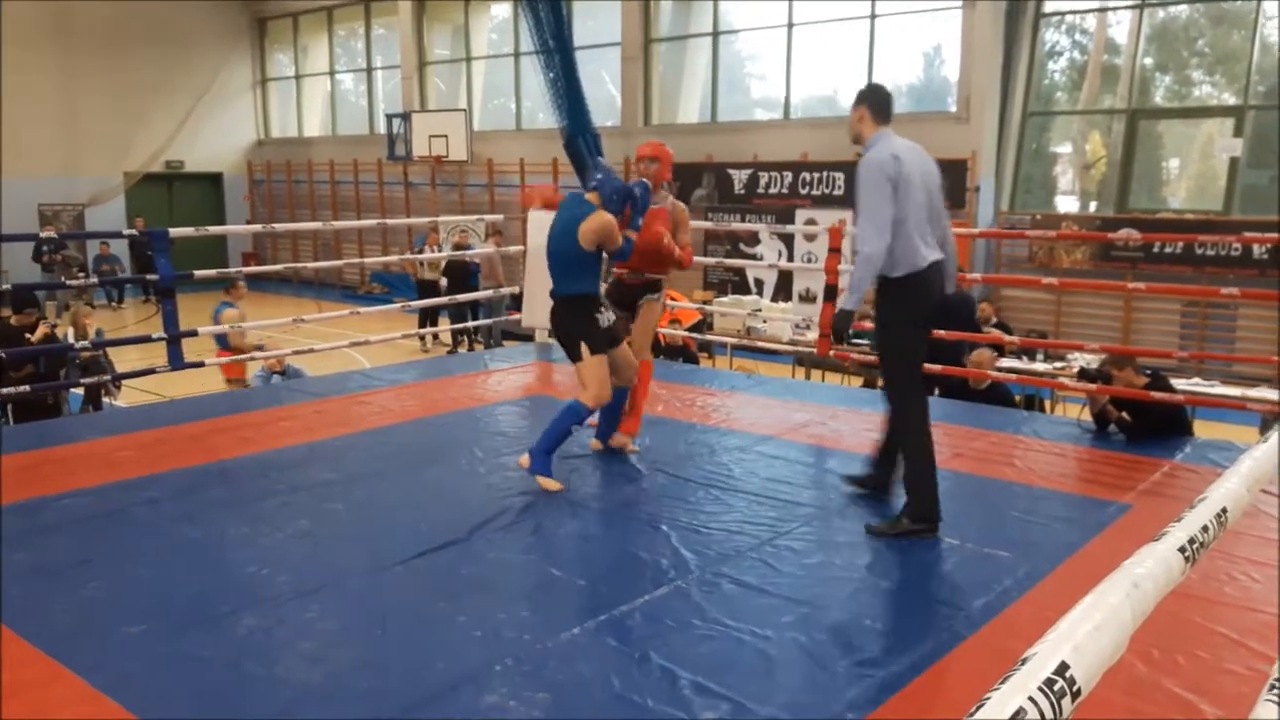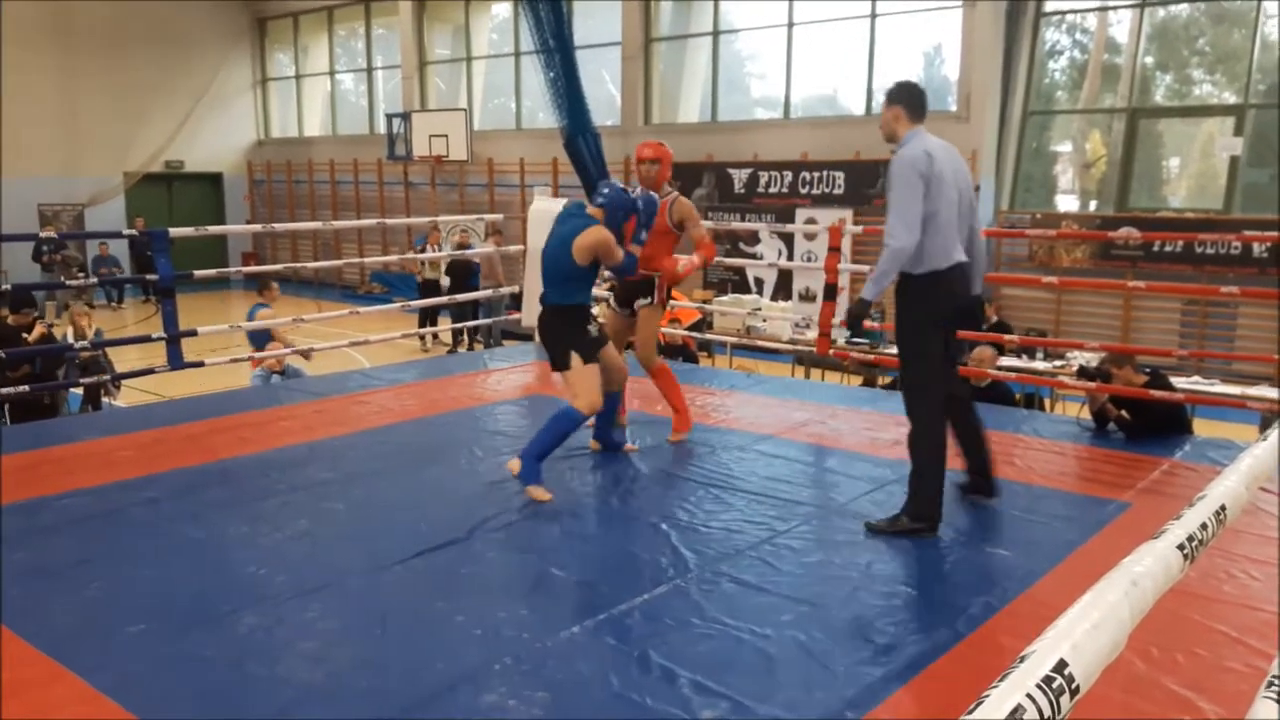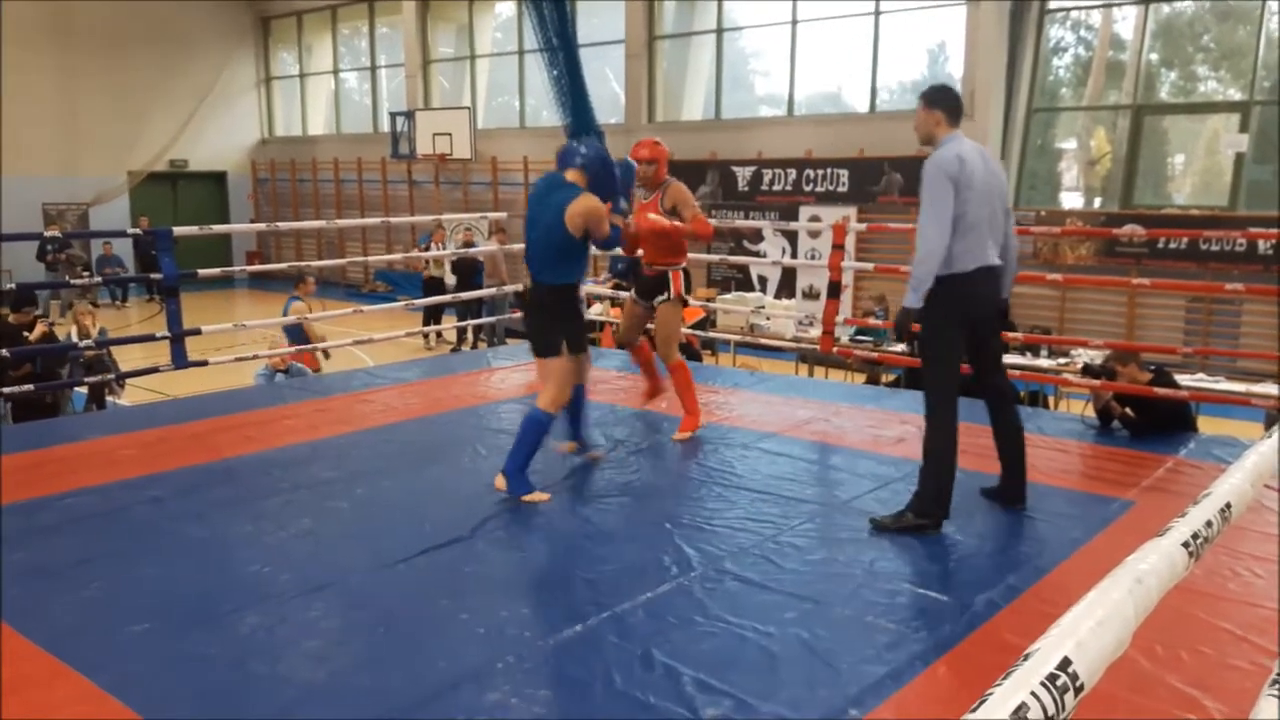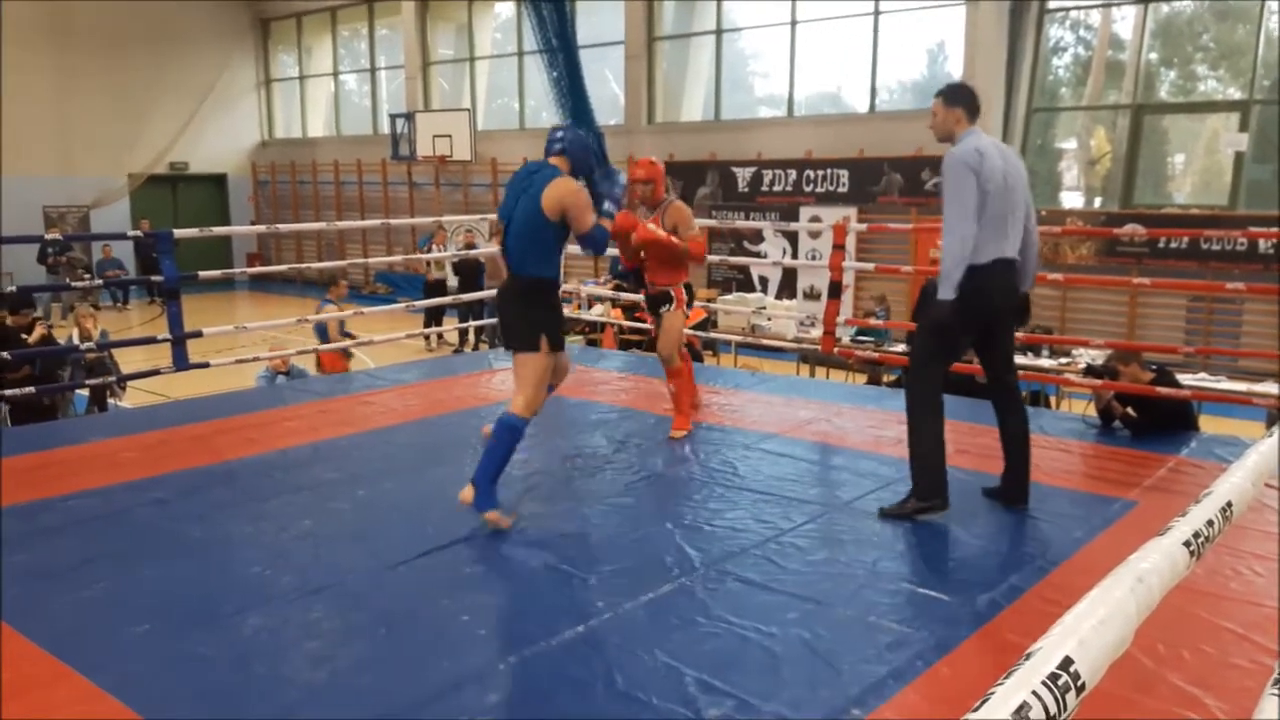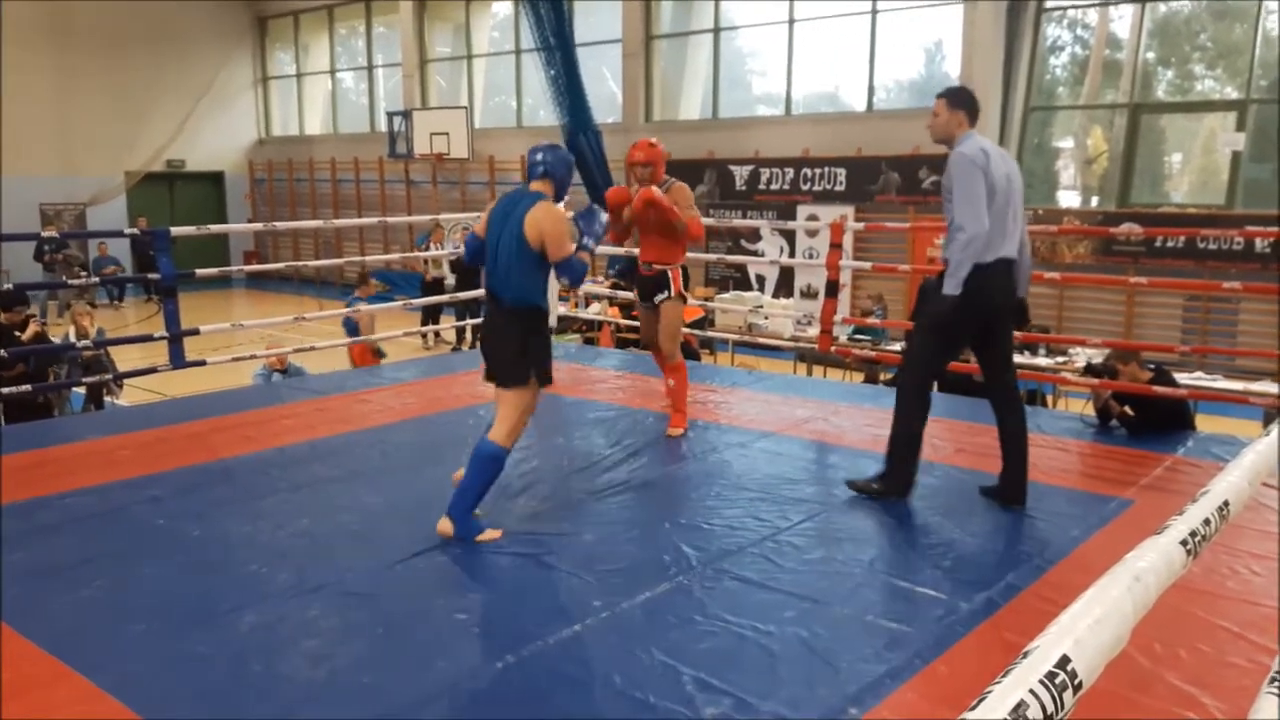
dt=0.2s
person 1, frame 1
left shoulder: (876, 162)
right shoulder: (917, 155)
left elbow: (873, 243)
right elbow: (941, 226)
left wrist: (849, 304)
right wrist: (948, 284)
left hip: (900, 286)
right hip: (927, 279)
left knee: (905, 393)
right knee: (908, 386)
left ankle: (921, 511)
right ankle: (883, 472)
person 1, frame 2
left shoulder: (909, 159)
right shoulder: (951, 154)
left elbow: (902, 238)
right elbow: (973, 228)
left wrist: (868, 295)
right wrist: (974, 288)
left hip: (924, 286)
right hip: (954, 282)
left knee: (924, 396)
right knee: (947, 383)
left ankle: (922, 511)
right ankle: (979, 475)
person 1, frame 3
left shoulder: (942, 162)
right shoulder: (988, 159)
left elbow: (933, 238)
right elbow: (1007, 234)
left wrist: (912, 302)
right wrist: (1002, 292)
left hip: (954, 288)
right hip: (987, 285)
left knee: (941, 395)
right knee: (995, 385)
left ankle: (928, 505)
right ankle: (1013, 484)
person 1, frame 4
left shoulder: (961, 157)
right shoulder: (1007, 155)
left elbow: (960, 232)
right elbow: (1028, 229)
left wrist: (945, 295)
right wrist: (1023, 287)
left hip: (972, 282)
right hip: (1004, 281)
left knee: (922, 376)
right knee: (1003, 383)
left ankle: (928, 490)
right ankle: (1015, 485)
person 1, frame 5
left shoulder: (965, 157)
right shoulder: (1002, 158)
left elbow: (973, 229)
right elbow: (1020, 231)
left wrist: (950, 290)
right wrist: (1019, 290)
left hip: (973, 281)
right hip: (1000, 280)
left knee: (915, 374)
right knee: (1002, 383)
left ankle: (896, 477)
right ankle: (1013, 484)
person 2, frame 1
left shoulder: (572, 200)
right shoulder: (601, 221)
right elbow: (623, 254)
right wrist: (638, 212)
left hip: (587, 308)
right hip: (577, 313)
left knee: (627, 371)
right knee: (596, 395)
left ankle: (606, 436)
right ankle: (537, 456)
person 2, frame 2
left shoulder: (572, 210)
right shoulder: (598, 236)
right elbow: (626, 271)
right wrist: (644, 229)
left hip: (569, 316)
right hip: (566, 324)
left knee: (615, 374)
right knee: (589, 403)
left ankle: (605, 438)
right ankle: (527, 463)
person 2, frame 3
left shoulder: (542, 184)
right shoulder: (589, 204)
right elbow: (610, 241)
right wrist: (622, 197)
left hip: (543, 296)
right hip: (556, 303)
left knee: (579, 370)
right knee: (555, 397)
left ankle: (577, 439)
right ankle: (512, 476)
person 2, frame 4
left shoulder: (523, 175)
right shoulder: (570, 189)
right elbow: (595, 244)
right wrist: (610, 199)
left hip: (514, 291)
right hip: (535, 297)
left knee: (554, 371)
right knee: (528, 398)
left ankle: (503, 432)
right ankle: (480, 489)
person 2, frame 5
left shoulder: (503, 203)
right shoulder: (549, 215)
left elbow: (472, 251)
right elbow: (573, 277)
right wrist: (591, 234)
left hip: (497, 320)
right hip: (524, 325)
left knee: (516, 413)
right knee: (508, 428)
left ankle: (475, 472)
right ankle: (458, 516)
person 3, frame 1
left shoulder: (677, 210)
left elbow: (686, 260)
left wrist: (668, 247)
left hip: (651, 287)
right hip: (620, 283)
left knee: (638, 349)
left ankle: (629, 426)
person 3, frame 2
left shoulder: (678, 205)
left elbow: (707, 249)
left wrist: (688, 264)
left hip: (655, 285)
right hip: (626, 282)
left knee: (646, 355)
left ankle: (682, 417)
right ankle: (614, 414)
person 3, frame 3
left shoulder: (676, 191)
right shoulder: (638, 196)
left elbow: (704, 230)
left wrist: (666, 224)
right wrist: (625, 233)
left hip: (671, 278)
right hip: (646, 275)
left knee: (667, 350)
right knee: (625, 336)
left ankle: (691, 415)
right ankle: (654, 384)
person 3, frame 4
left shoulder: (677, 210)
right shoulder: (639, 213)
left elbow: (699, 252)
right elbow: (631, 262)
left wrist: (664, 239)
right wrist: (622, 239)
left hip: (675, 292)
right hip: (653, 291)
left knee: (667, 352)
right knee: (673, 349)
left ankle: (682, 415)
right ankle: (690, 397)
person 3, frame 5
left shoulder: (677, 191)
right shoulder: (635, 194)
left elbow: (696, 234)
right elbow: (618, 238)
left wrist: (664, 207)
right wrist: (615, 211)
left hip: (669, 277)
right hip: (645, 276)
left knee: (668, 349)
right knee: (652, 342)
left ankle: (679, 414)
right ankle: (674, 384)
